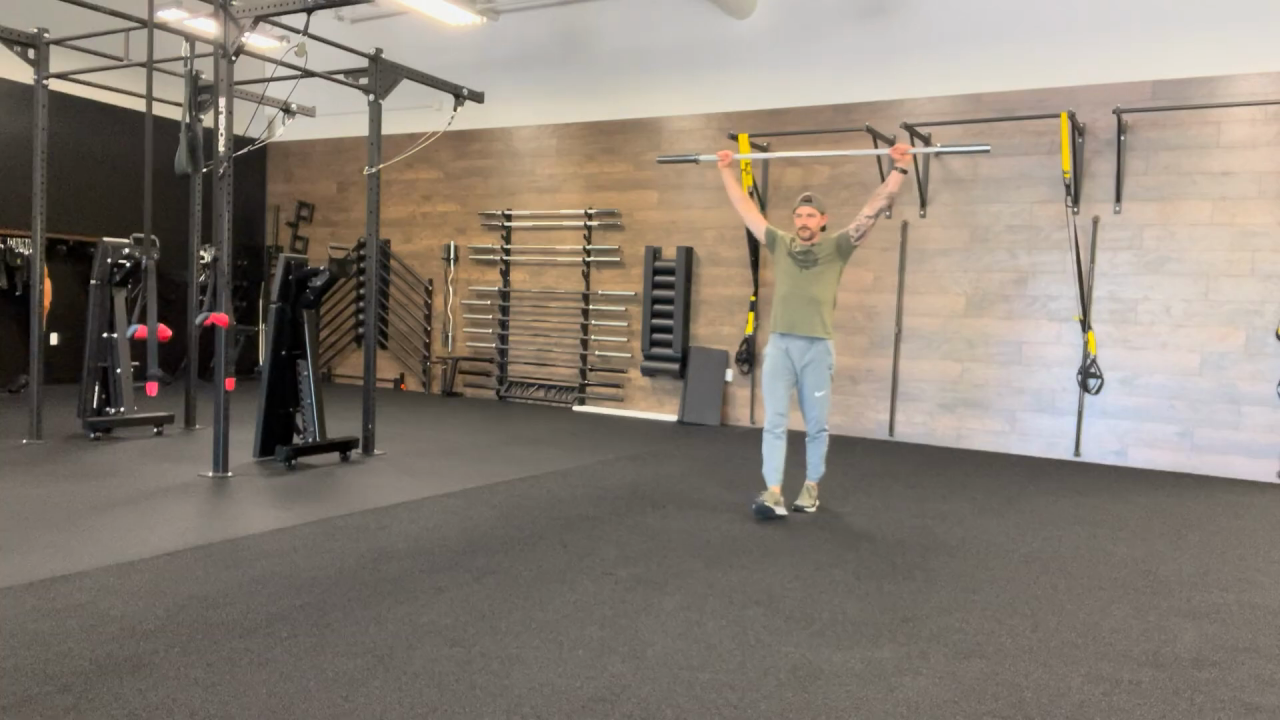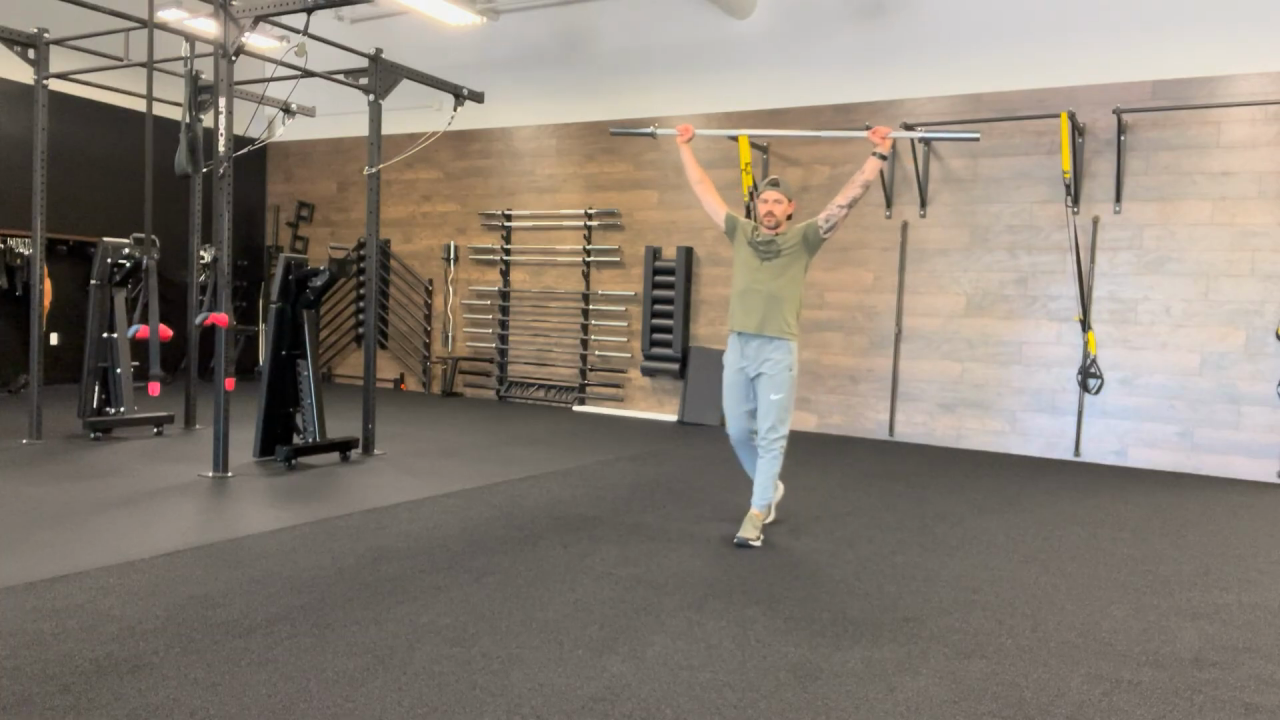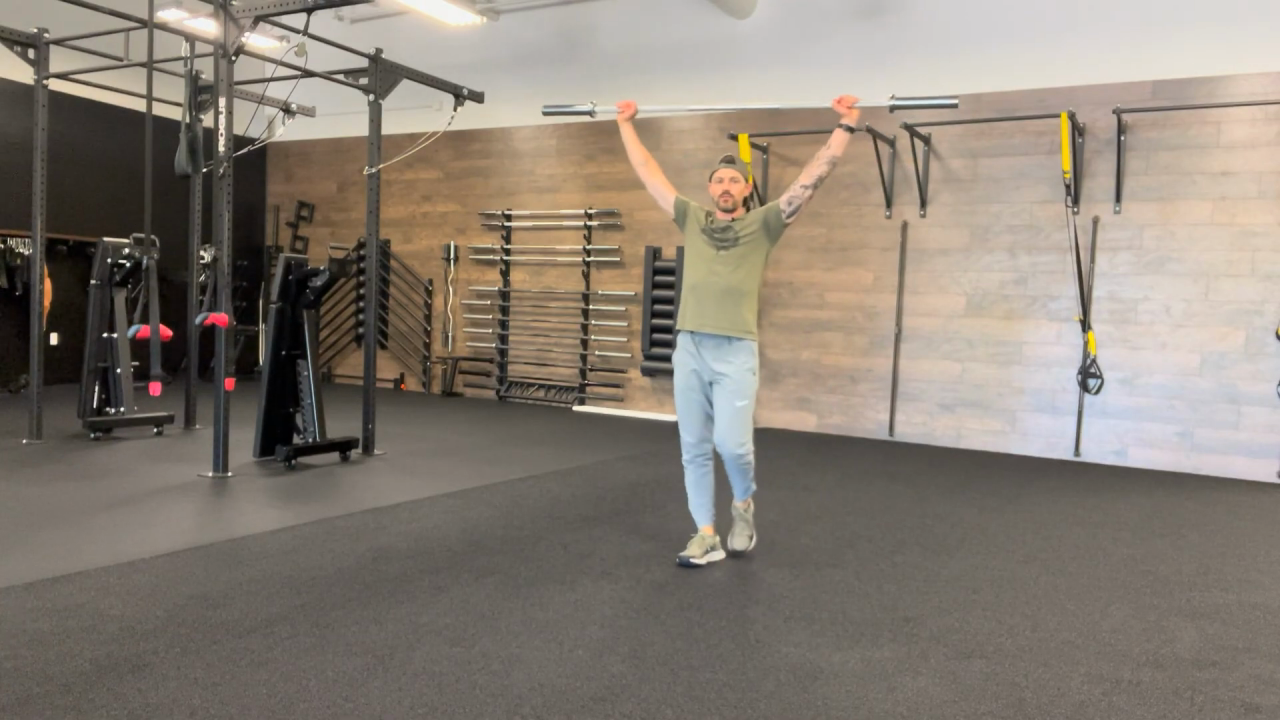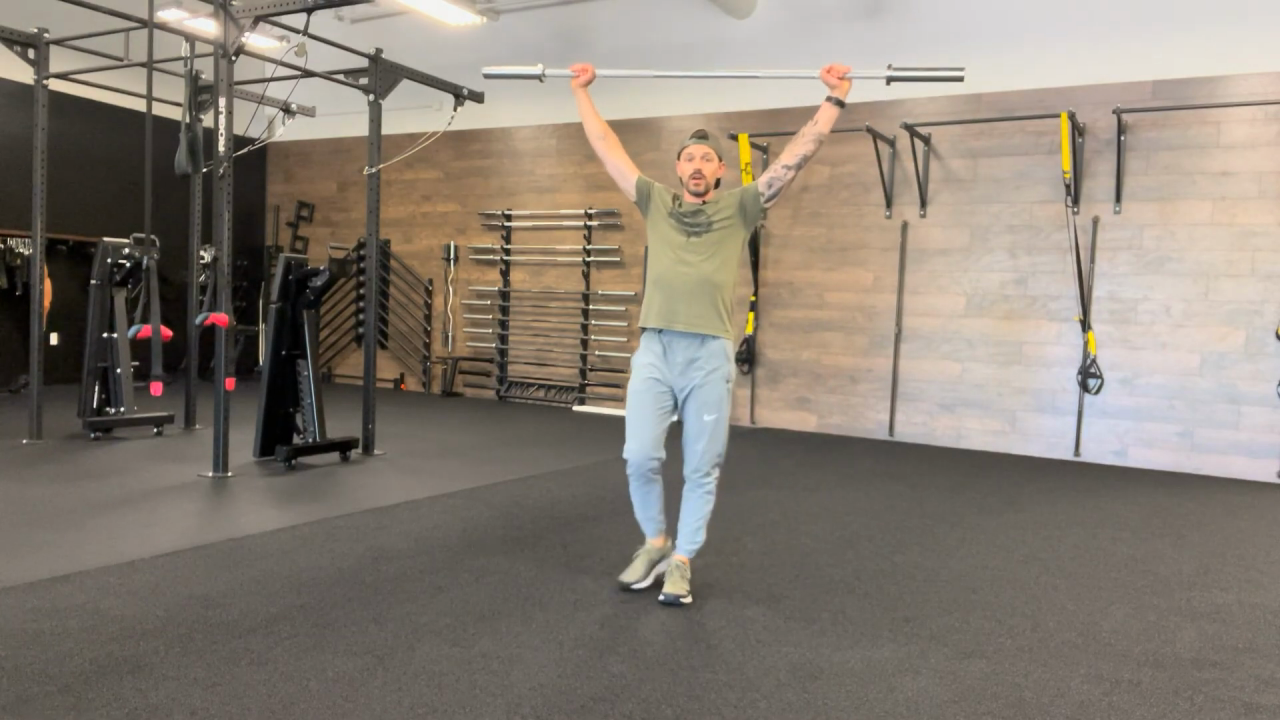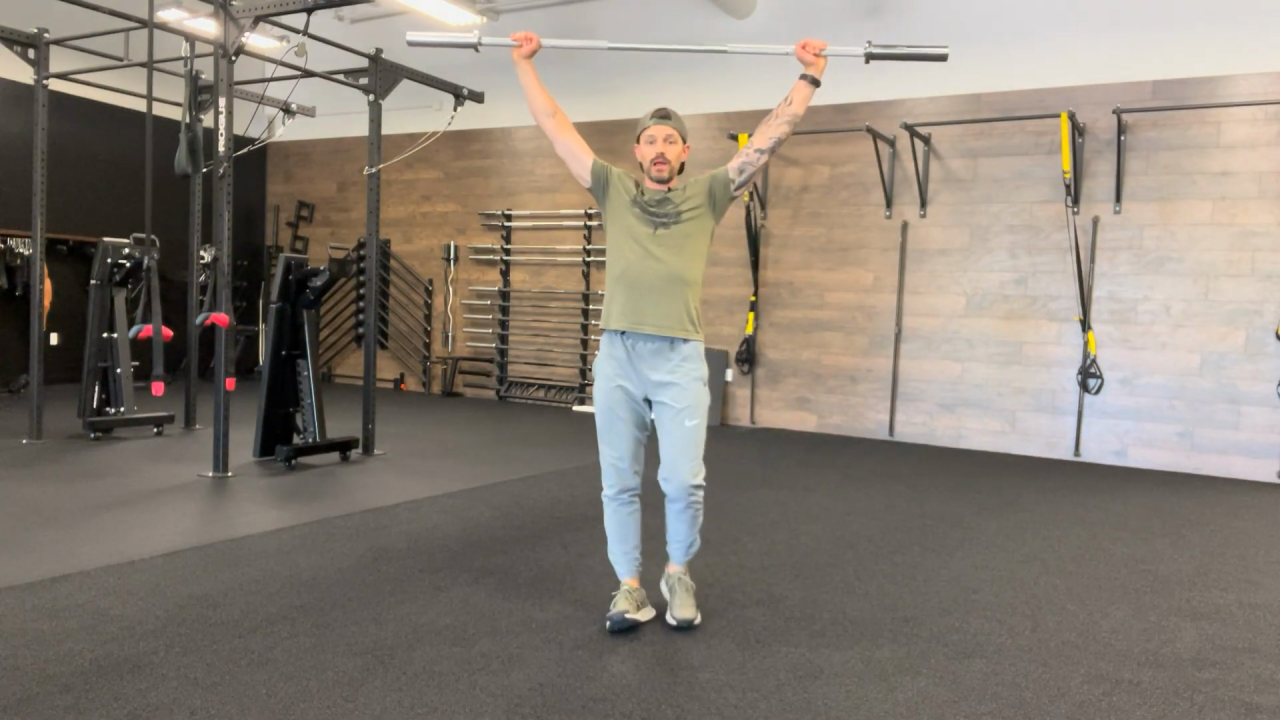
dt=1s
person 1, frame 1
left shoulder: (837, 247)
right shoulder: (779, 243)
left elbow: (874, 209)
right elbow: (746, 209)
left wrist: (900, 168)
right wrist: (727, 170)
left hip: (816, 347)
right hip: (779, 344)
left knee: (816, 425)
right knee: (774, 421)
left ankle: (811, 486)
right ankle: (772, 493)
person 1, frame 2
left shoulder: (803, 237)
right shoulder: (740, 231)
left elbow: (847, 197)
right elbow: (703, 189)
left wrist: (879, 153)
right wrist: (684, 146)
left hip: (777, 349)
right hip: (737, 346)
left knee: (770, 436)
right knee: (738, 432)
left ankle: (756, 514)
right ankle: (769, 486)
person 1, frame 3
left shoulder: (763, 223)
right shoulder: (691, 218)
left elbow: (813, 177)
right elbow: (648, 172)
left wrist: (846, 125)
right wrist: (626, 125)
left hip: (736, 350)
right hip: (689, 347)
left knee: (732, 445)
right knee: (694, 450)
left ankle: (744, 504)
right ankle: (706, 534)
person 1, frame 4
left shoulder: (739, 206)
right shoulder: (655, 200)
left elbow: (798, 154)
right elbow: (606, 147)
left wrist: (835, 98)
right wrist: (581, 92)
left hip: (709, 353)
right hip: (653, 348)
left knee: (701, 469)
right knee: (639, 456)
left ankle: (681, 561)
right ankle: (655, 540)
person 1, frame 5
left shoulder: (707, 195)
right shoulder: (613, 189)
left elbow: (768, 138)
right elbow: (555, 127)
left wrist: (809, 76)
right wrist: (525, 64)
left hip: (680, 356)
right hip: (618, 354)
left knee: (683, 480)
right knee: (620, 484)
left ankle: (678, 572)
right ankle: (630, 587)
